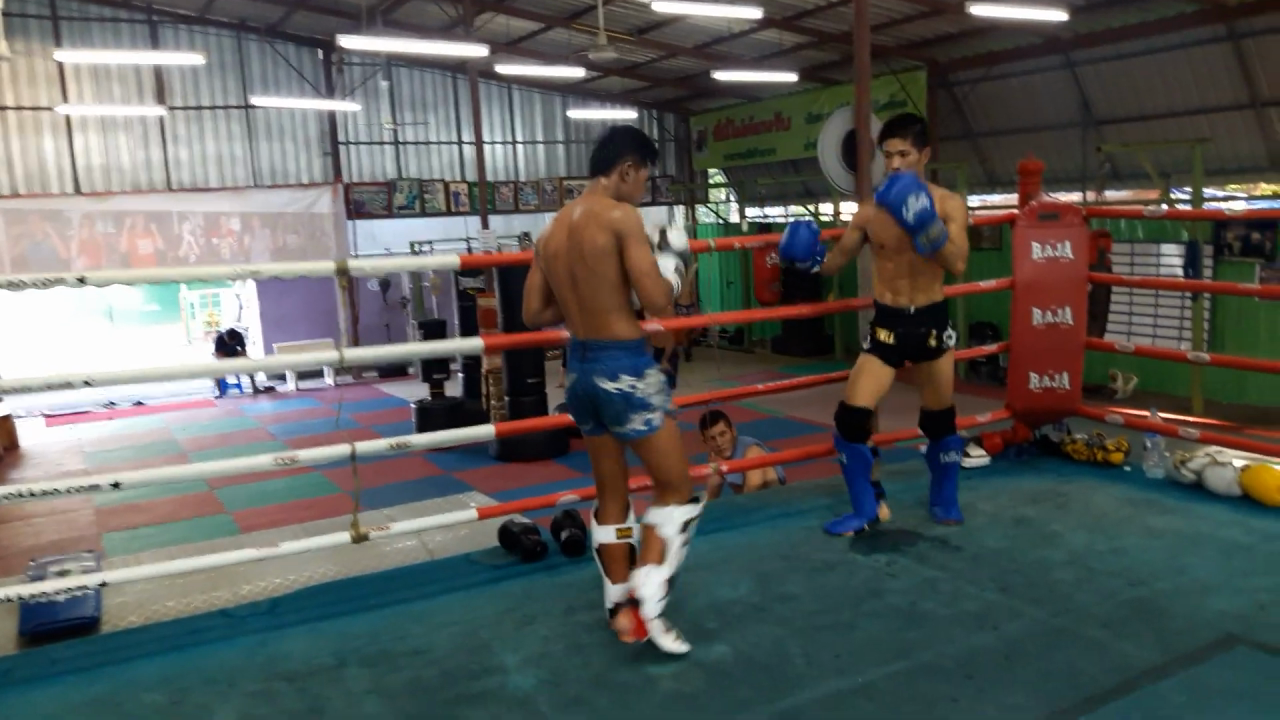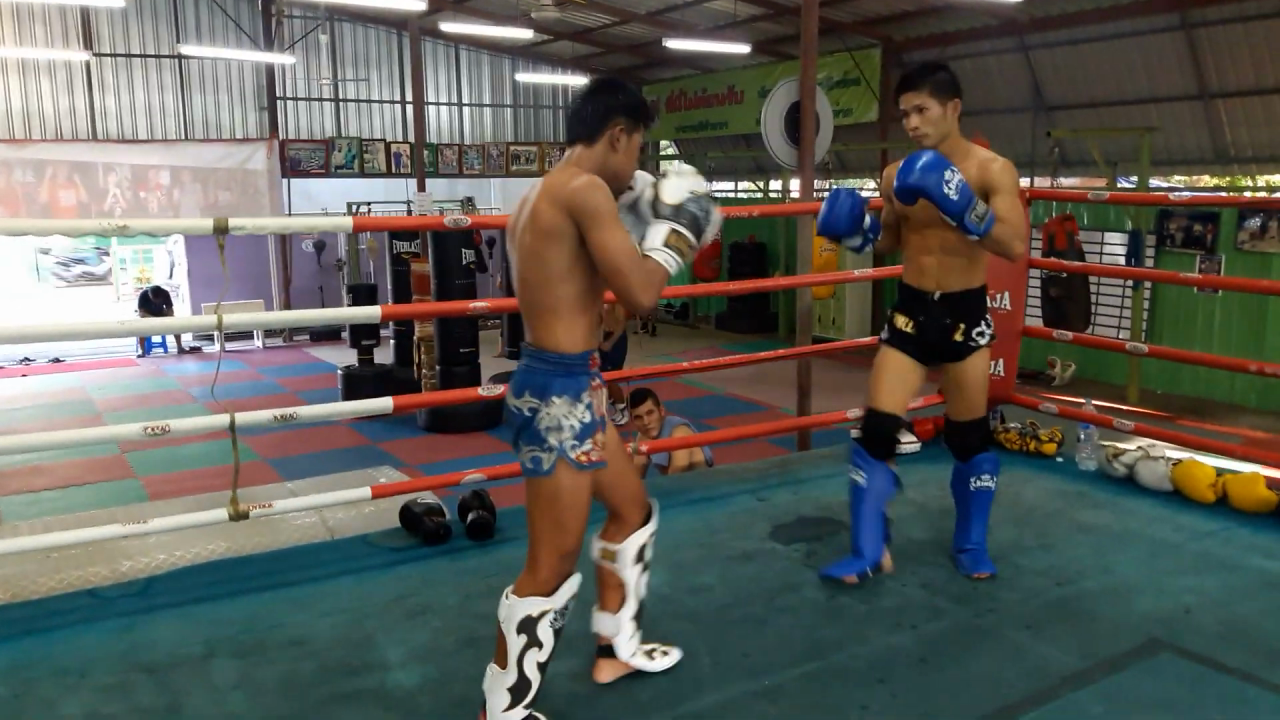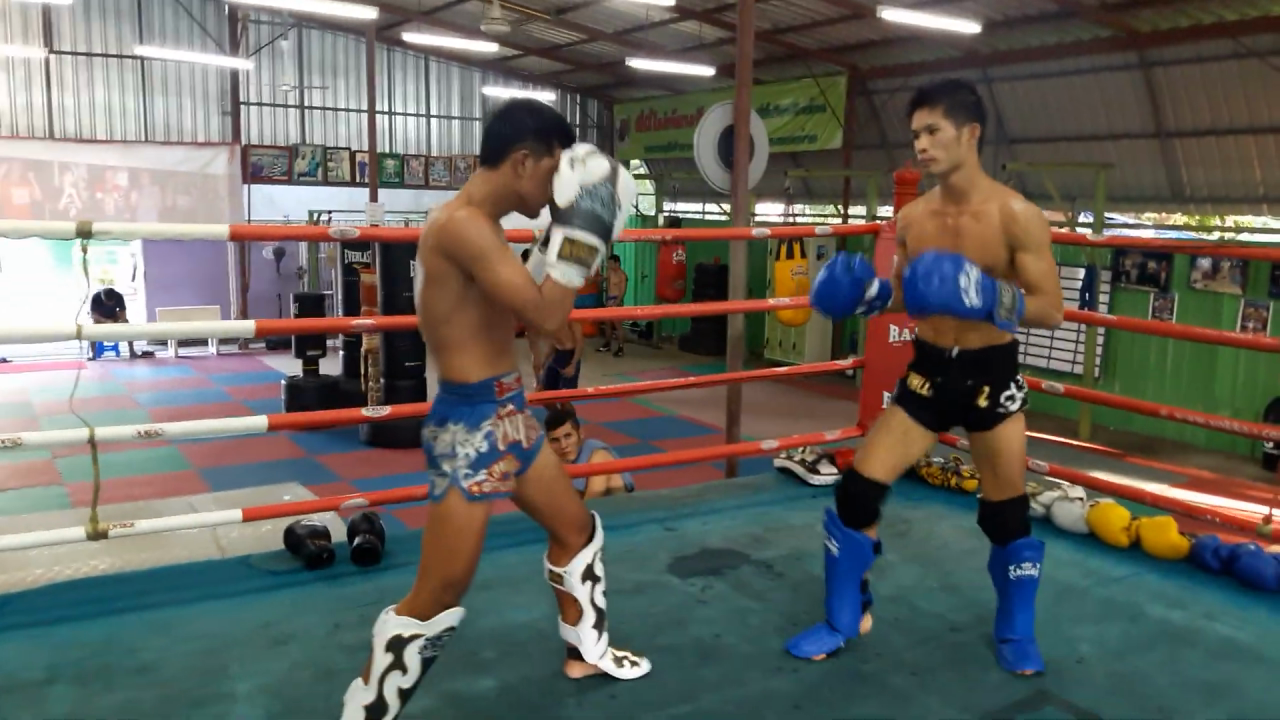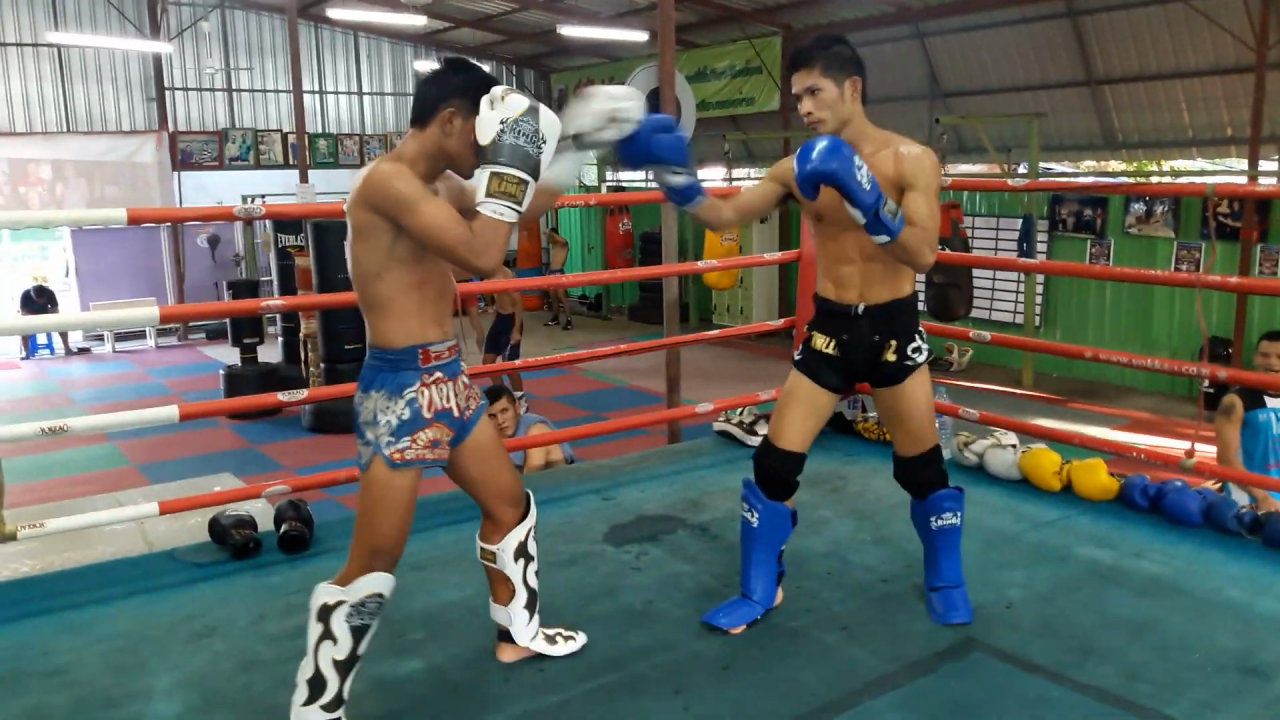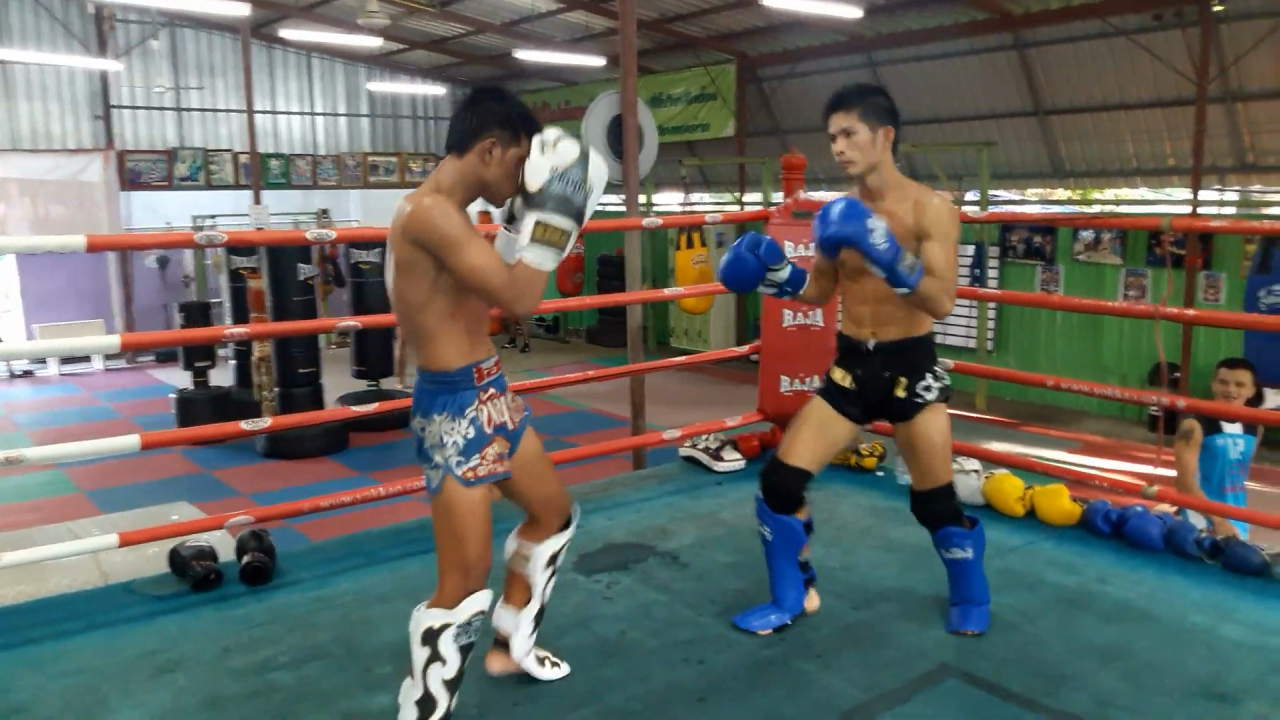
dt=1s
person 1, frame 1
left shoulder: (551, 232)
right shoulder: (620, 219)
left elbow: (533, 315)
right elbow: (658, 303)
right wrist: (672, 260)
left hip: (579, 370)
right hip: (625, 369)
left knee: (611, 495)
right knee: (678, 492)
left ankle: (621, 601)
right ankle: (643, 607)
person 1, frame 2
left shoulder: (540, 196)
right shoulder: (584, 189)
right elbow: (641, 293)
left wrist: (637, 213)
right wrist: (677, 227)
left hip: (566, 384)
right hip: (560, 391)
left knee: (632, 511)
right knee: (551, 569)
left ankle: (617, 646)
person 1, frame 3
left shoulder: (482, 223)
right shoulder: (461, 224)
left elbow: (524, 299)
right elbow: (547, 316)
left wrist: (576, 229)
right wrist: (579, 223)
left hip: (509, 412)
right hip: (469, 423)
left knee: (577, 529)
right knee: (438, 597)
left ankle: (586, 648)
person 1, frame 4
left shoulder: (432, 182)
right shoulder: (388, 180)
left elbow: (502, 217)
right elbow: (483, 256)
left wrist: (578, 142)
right wrist: (510, 159)
left hip: (447, 377)
right hip: (399, 388)
left knee: (509, 507)
right knee: (371, 566)
left ankle: (517, 631)
person 1, frame 5
left shoulder: (451, 209)
right shoulder: (429, 212)
left elbow: (499, 282)
right elbow: (520, 298)
left wrist: (532, 214)
right wrist: (552, 206)
left hip: (491, 395)
right hip: (454, 408)
left knee: (553, 514)
right knee: (464, 585)
left ankle: (511, 644)
person 2, frame 1
left shoulder: (948, 204)
right shoulder: (869, 212)
left elbow: (958, 263)
right elbow: (834, 262)
left wrist: (924, 222)
right wrist: (809, 257)
left hip: (932, 323)
right hip: (887, 325)
left knee: (939, 421)
right knee: (851, 418)
left ankle: (944, 499)
right ankle: (865, 509)
person 2, frame 2
left shoulder: (992, 170)
right shoulder: (895, 176)
left elbow: (1016, 247)
left wrist: (962, 204)
right wrist: (857, 231)
left hip: (965, 314)
right hip: (909, 312)
left knee: (970, 436)
right knee: (878, 431)
left ankle: (971, 544)
right ankle: (867, 552)
person 2, frame 3
left shoulder: (1016, 215)
right shoulder: (912, 217)
left elbow: (1051, 309)
left wrist: (988, 296)
right wrist: (867, 292)
left hip: (990, 375)
right hip: (927, 370)
left knee: (1008, 515)
right knee: (857, 491)
left ankle: (1015, 633)
right ankle: (843, 620)
person 2, frame 4
left shoulder: (912, 159)
right shoulder: (799, 168)
left elbow: (923, 255)
right elbow: (727, 217)
left wrist: (868, 200)
right wrist: (675, 177)
left hip: (894, 329)
right hip: (830, 328)
left knee: (923, 469)
right knee: (774, 463)
left ankle: (946, 584)
right ankle: (759, 591)
person 2, frame 5
left shoulder: (932, 209)
right shoulder: (836, 214)
left elbow: (941, 303)
right elbow: (817, 292)
left wrist: (889, 255)
right wrist: (773, 271)
left hip: (910, 367)
right hip: (849, 365)
left knee: (937, 504)
right knee: (780, 480)
left ankle: (970, 598)
right ankle: (792, 597)
